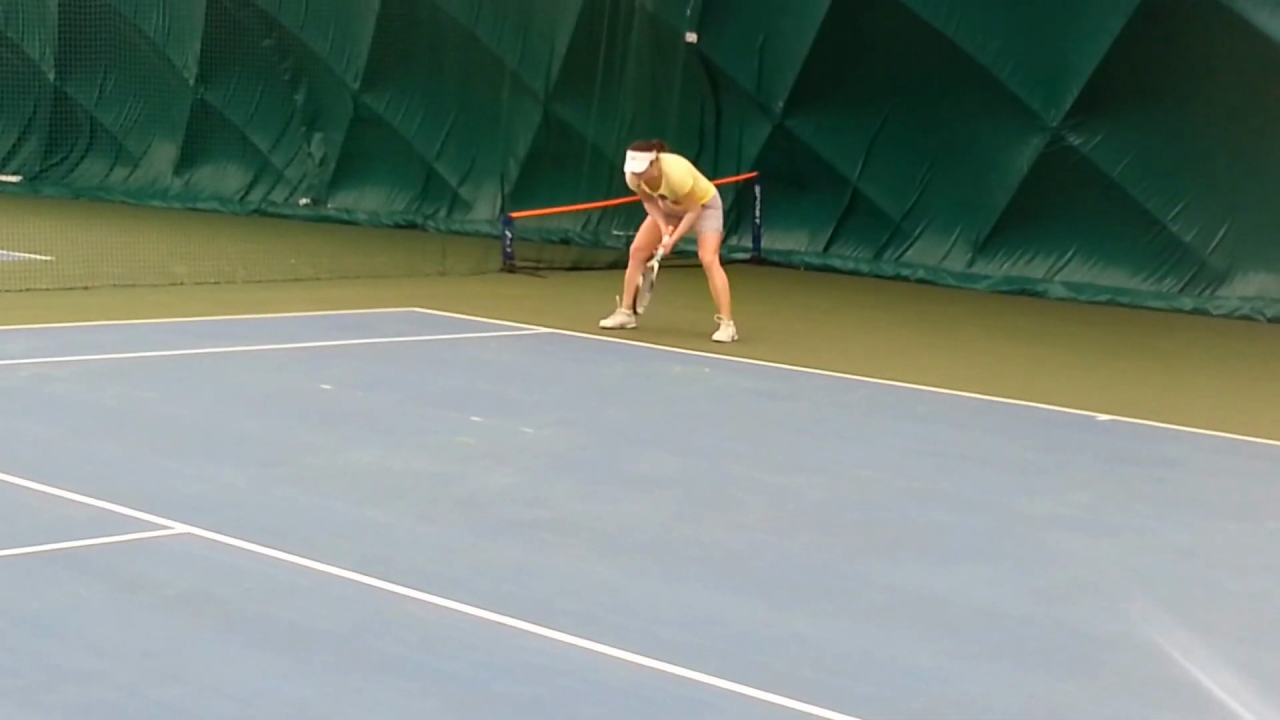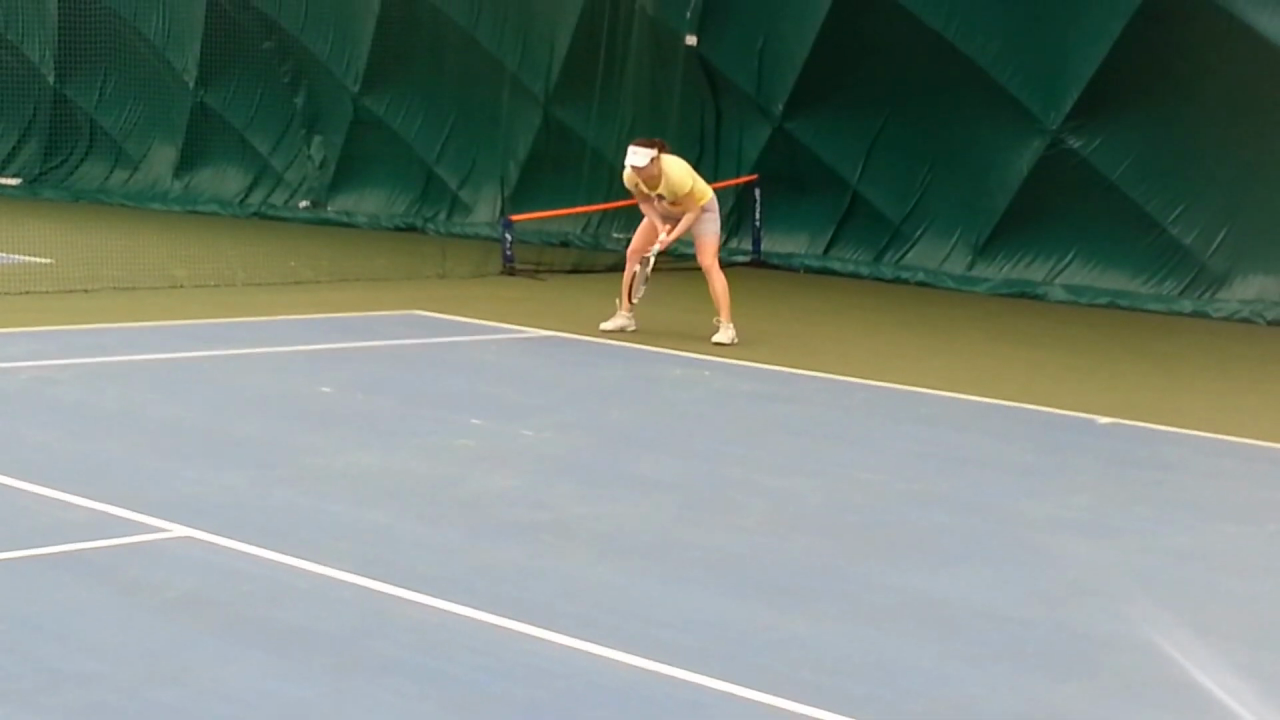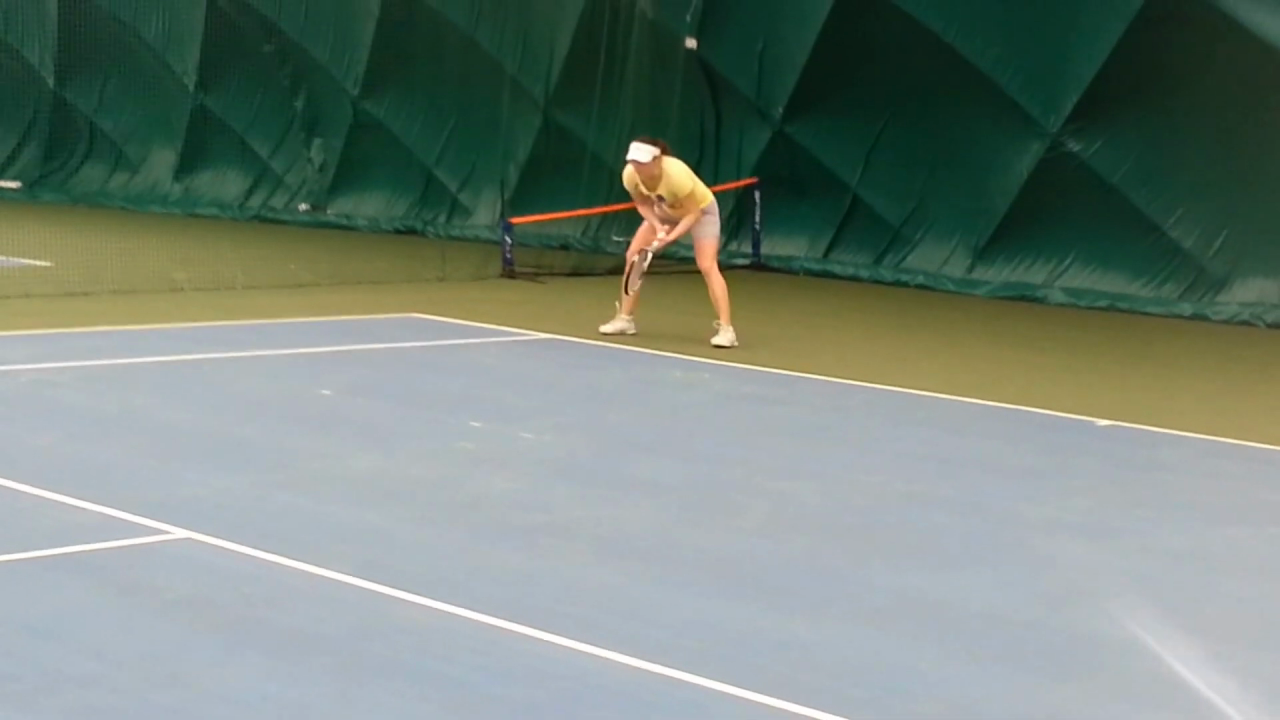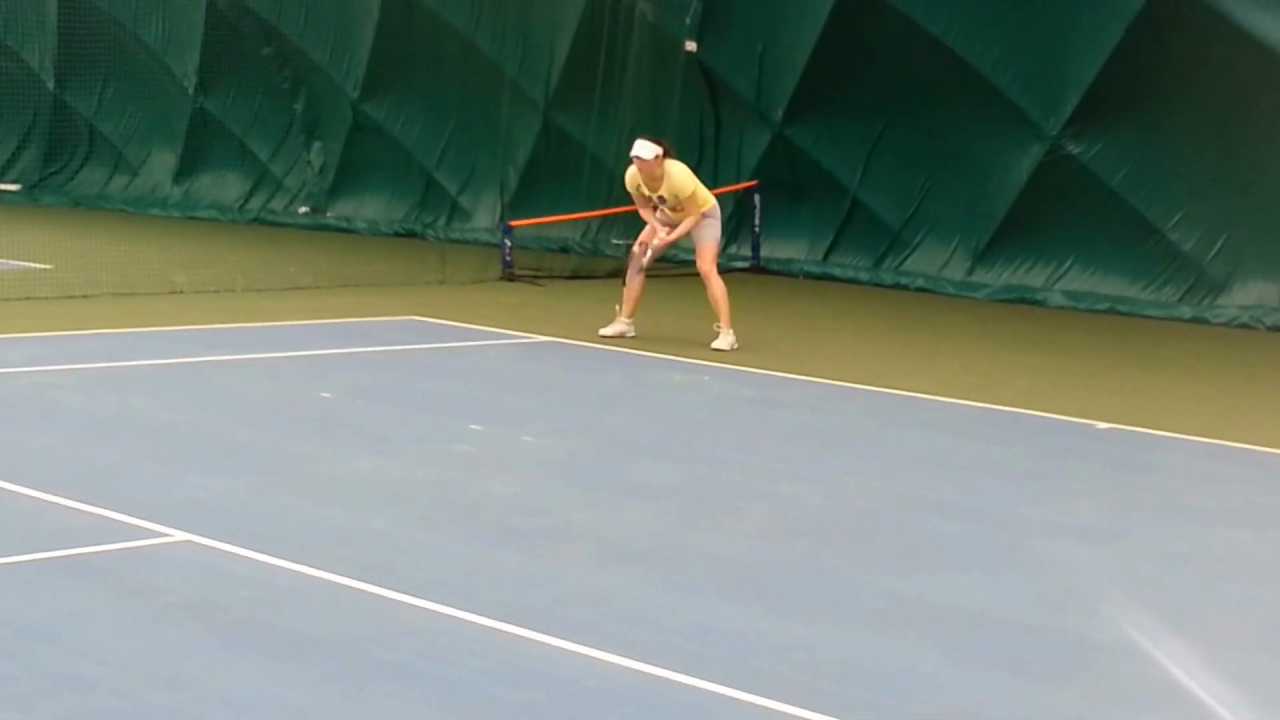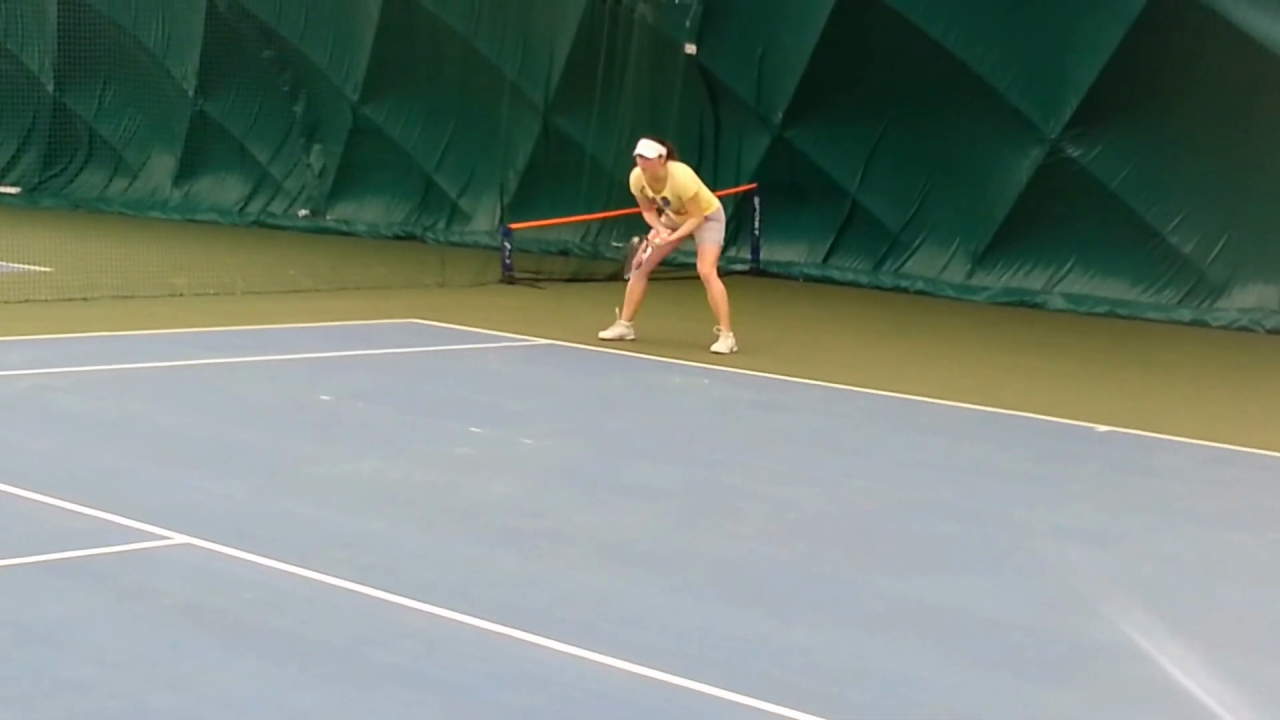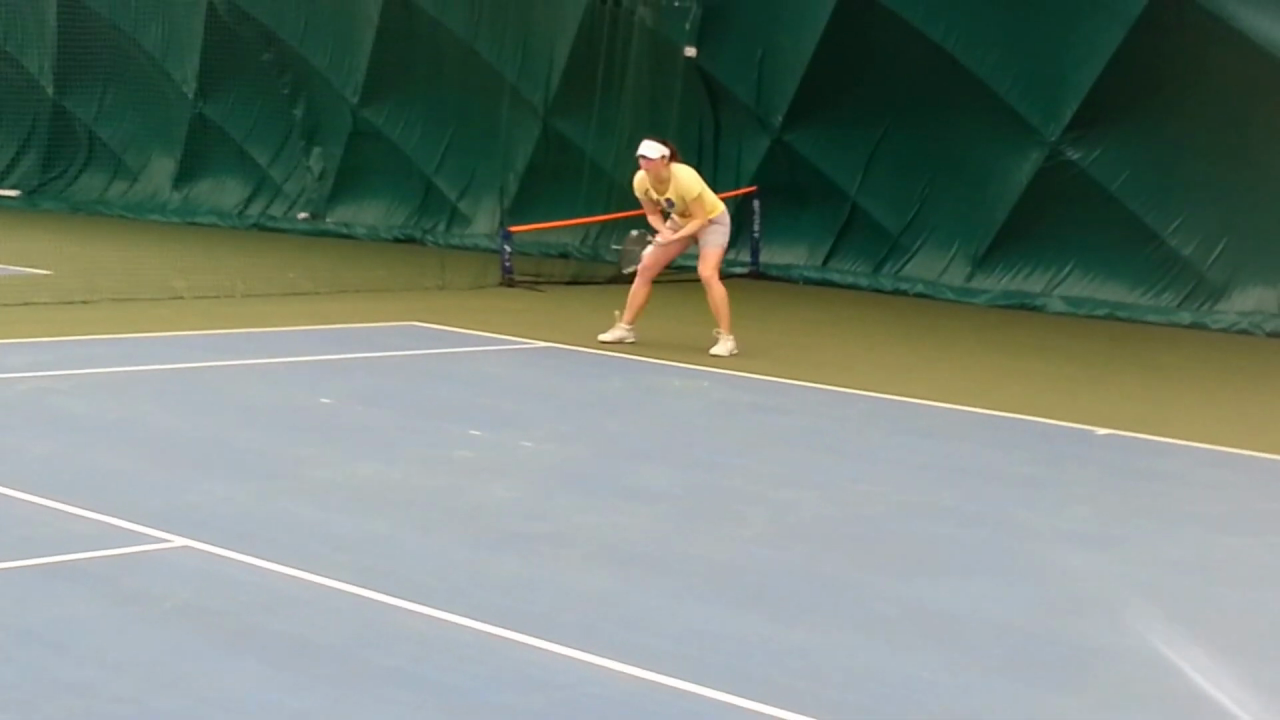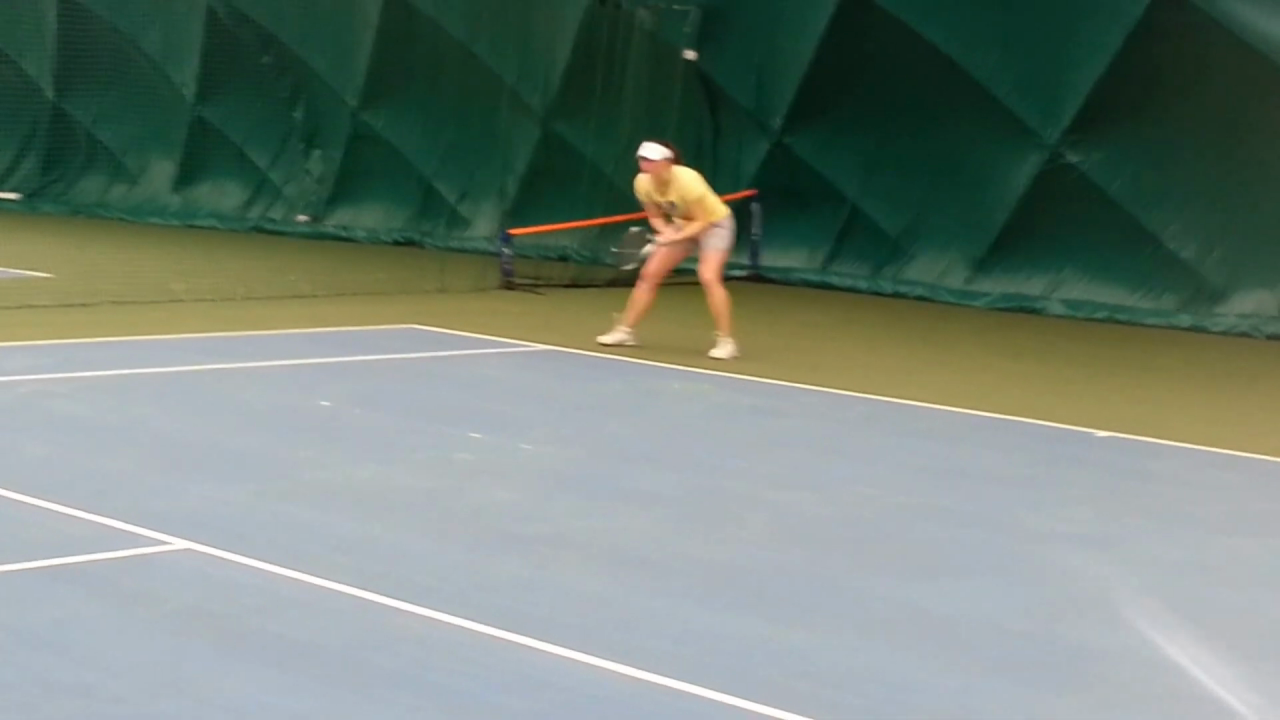
dt=0.1s
person 1, frame 1
left shoulder: (676, 173)
right shoulder: (632, 175)
left elbow: (694, 210)
right elbow: (649, 201)
left wrist: (673, 239)
right wrist: (662, 225)
left hip: (703, 203)
right hip: (670, 205)
left knee: (709, 260)
right knee: (637, 251)
left ankle: (727, 324)
right ankle: (626, 313)
person 1, frame 2
left shoulder: (675, 173)
right shoulder: (630, 175)
left elbow: (693, 211)
right elbow: (645, 202)
left wrist: (671, 238)
right wrist: (659, 225)
left hip: (701, 206)
right hip: (666, 208)
left knee: (708, 263)
right knee: (634, 253)
left ankle: (726, 327)
right ankle: (625, 316)
person 1, frame 3
left shoulder: (676, 174)
right shoulder: (630, 175)
left elbow: (693, 213)
right elbow: (642, 205)
left wrist: (670, 237)
right wrist: (657, 226)
left hip: (701, 209)
right hip: (666, 211)
left knee: (707, 266)
right knee: (634, 256)
left ankle: (726, 329)
right ankle: (625, 319)
person 1, frame 4
left shoulder: (678, 176)
right shoulder: (632, 176)
left elbow: (694, 215)
right elbow: (644, 208)
left wrist: (670, 238)
right wrist: (658, 227)
left hip: (703, 213)
right hip: (669, 214)
left knee: (707, 269)
right knee: (636, 259)
left ankle: (726, 332)
right ankle: (625, 322)
person 1, frame 5
left shoulder: (681, 177)
right shoulder: (637, 178)
left elbow: (696, 218)
right elbow: (648, 212)
left wrist: (672, 238)
right wrist: (660, 229)
left hip: (707, 217)
right hip: (674, 217)
left knee: (706, 271)
right knee: (639, 264)
left ankle: (726, 335)
right ankle: (625, 324)
person 1, frame 6
left shoulder: (685, 178)
right shoulder: (641, 181)
left elbow: (700, 219)
right elbow: (653, 214)
left wrist: (674, 238)
right wrist: (664, 231)
left hip: (711, 219)
right hip: (680, 220)
left knee: (708, 274)
right knee: (645, 269)
left ankle: (726, 338)
right ankle: (625, 328)
person 1, frame 7
left shoulder: (687, 181)
right shoulder: (643, 184)
left elbow: (703, 222)
right elbow: (656, 217)
left wrist: (675, 238)
right wrist: (667, 233)
left hip: (714, 223)
right hip: (683, 226)
left knee: (709, 277)
right knee: (649, 275)
left ankle: (726, 341)
right ankle: (625, 330)
